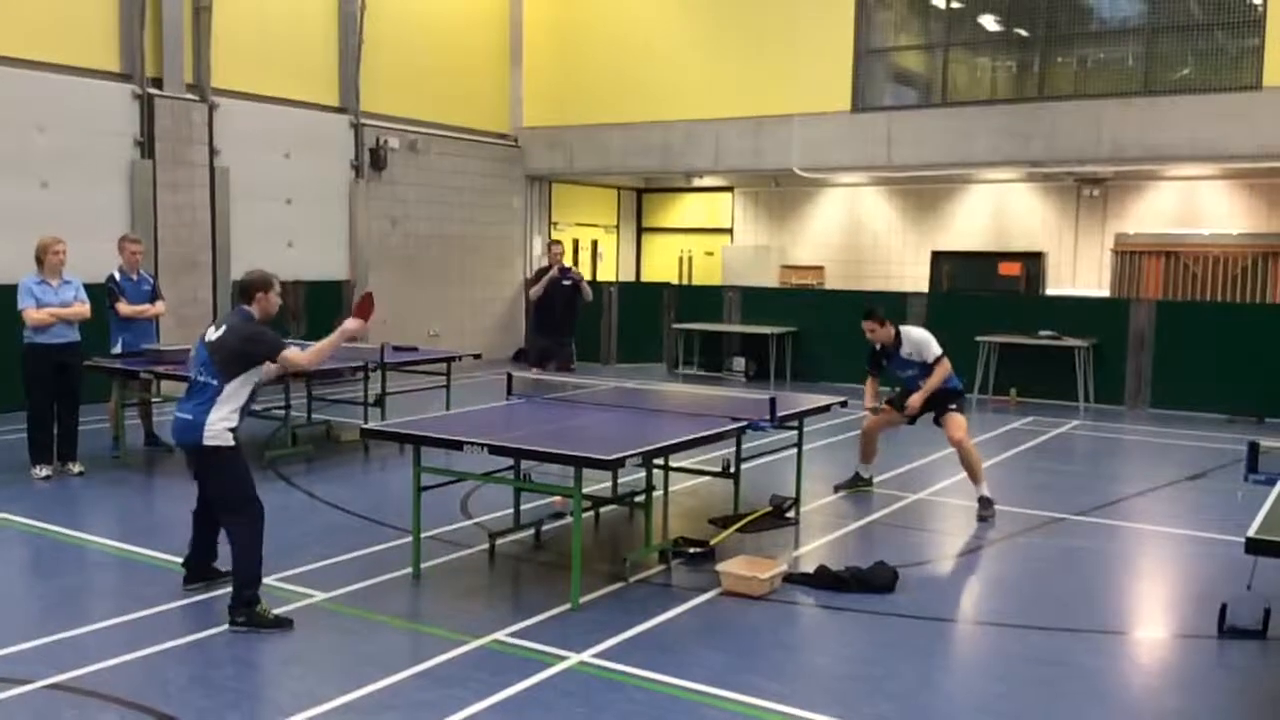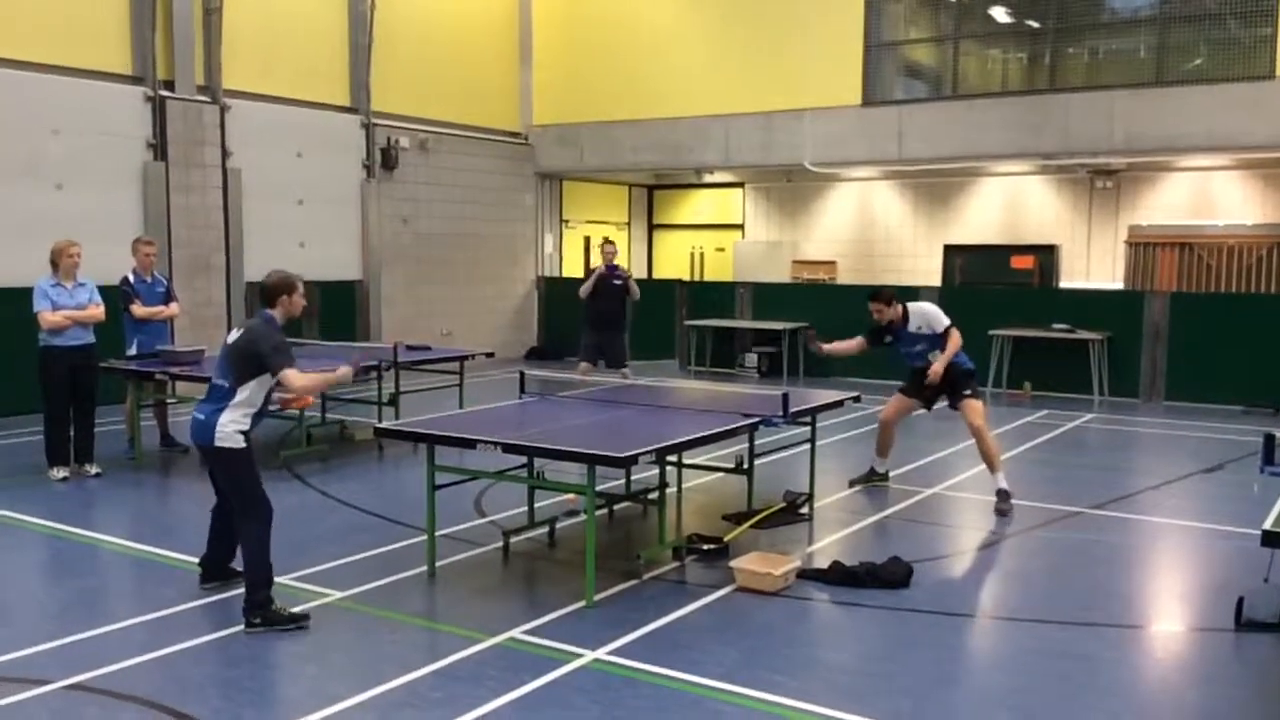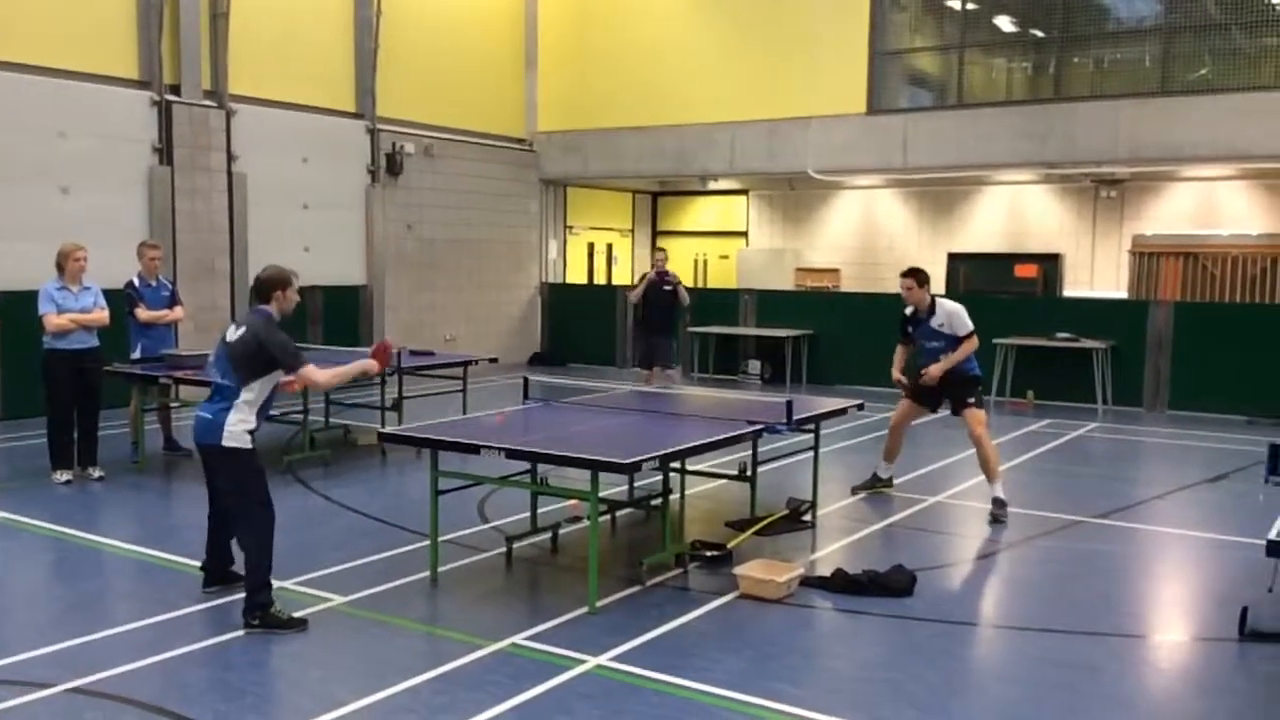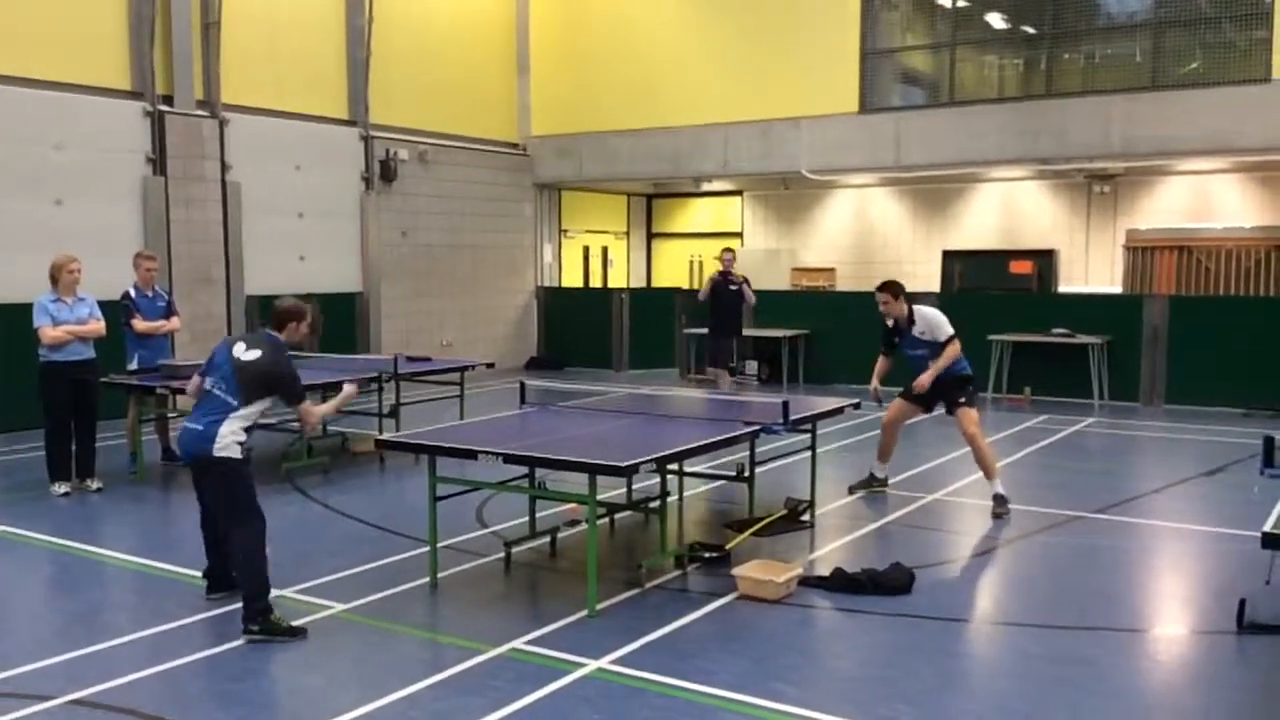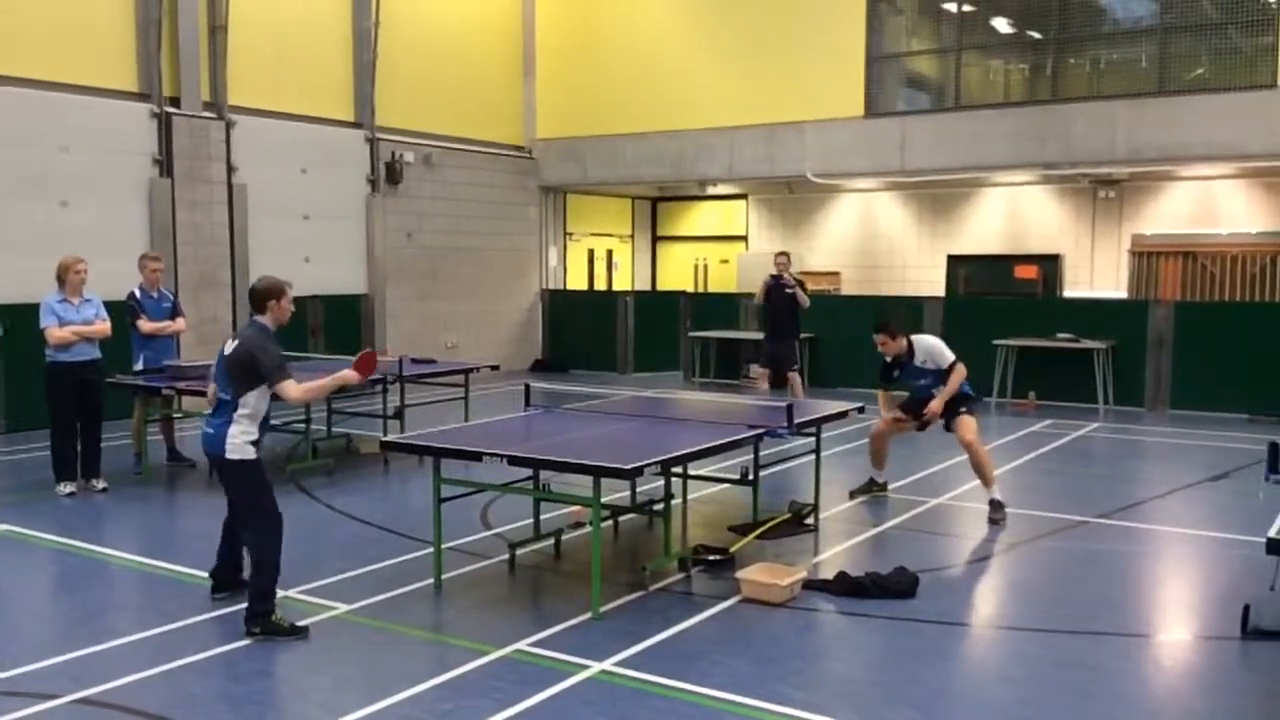
dt=1s
person 1, frame 1
left shoulder: (223, 326)
right shoulder: (250, 332)
right elbow: (304, 360)
left wrist: (271, 369)
right wrist: (343, 332)
left hip: (187, 425)
right hip: (212, 433)
left knee: (212, 500)
right knee: (246, 513)
left ankle: (198, 569)
right ankle: (245, 608)
person 1, frame 2
left shoulder: (251, 328)
right shoulder: (268, 337)
right elbow: (296, 384)
left wrist: (287, 390)
right wrist: (337, 376)
left hip: (207, 426)
right hip: (225, 433)
left knee: (231, 502)
right knee: (256, 513)
left ankle: (215, 569)
right ankle: (259, 609)
person 1, frame 3
left shoulder: (240, 327)
right shoulder: (268, 335)
right elbow: (320, 379)
left wrist: (276, 381)
right wrist: (362, 366)
left hip: (207, 426)
right hip: (230, 436)
left knee: (223, 506)
right knee: (256, 517)
left ankle: (217, 573)
right ankle: (258, 610)
person 1, frame 4
left shoulder: (232, 343)
right shoulder: (279, 365)
left elbow: (194, 388)
right elbow: (312, 419)
right wrist: (344, 396)
left hip: (191, 437)
right hip: (220, 446)
left knee: (215, 514)
right knee: (248, 526)
left ankle: (220, 579)
right ankle: (258, 617)
person 1, frame 5
left shoulder: (240, 339)
right shoulder: (260, 345)
left elbow: (214, 395)
right elbow: (294, 395)
right wrist: (340, 378)
left hip: (219, 438)
right hip: (236, 446)
left knee: (241, 513)
right knee: (265, 524)
left ankle: (226, 579)
right ankle: (261, 617)
person 2, frame 1
left shoulder: (74, 283)
right shoulder: (28, 285)
left elbow: (85, 313)
right elbow: (31, 319)
left wrist: (52, 312)
right wrist: (69, 314)
left hip: (70, 350)
right hip: (39, 352)
left knee: (70, 406)
right knee: (40, 408)
left ankle: (68, 459)
right ankle: (41, 462)
person 2, frame 2
left shoulder: (89, 286)
right shoulder: (43, 287)
left elbow: (100, 315)
right elbow: (47, 322)
left wrist: (67, 313)
right wrist: (84, 316)
left hip: (85, 352)
right hip: (55, 354)
left knee: (86, 407)
right knee: (57, 410)
left ankle: (85, 460)
right ankle: (58, 464)
person 2, frame 3
left shoulder: (94, 289)
right shoulder: (48, 290)
left elbow: (104, 319)
right elbow: (52, 324)
left wrist: (72, 316)
right wrist: (88, 320)
left hip: (90, 355)
right hip: (59, 357)
left knee: (90, 411)
right knee: (60, 413)
left ankle: (89, 463)
right ankle: (61, 467)
person 2, frame 4
left shoulder: (89, 301)
right shoulder: (43, 303)
left elbow: (100, 330)
right elbow: (47, 337)
left wrist: (68, 328)
right wrist: (84, 332)
left hip: (86, 367)
right hip: (55, 370)
left knee: (87, 423)
right knee: (58, 425)
left ankle: (87, 475)
right ankle: (60, 479)
person 2, frame 5
left shoulder: (95, 302)
right shoulder: (49, 303)
left elbow: (106, 330)
right elbow: (54, 337)
left wrist: (74, 329)
right wrist: (90, 332)
left hip: (91, 367)
right hip: (61, 370)
left knee: (92, 423)
right knee: (64, 425)
left ankle: (93, 475)
right ankle: (65, 478)
person 3, frame 1
left shoulder: (917, 337)
right shoulder: (878, 350)
left elbow: (944, 368)
right elbow: (873, 378)
left wrist: (921, 396)
right wrist: (870, 402)
left hip: (945, 390)
right hip: (913, 393)
left knee: (958, 438)
right knee: (869, 427)
left ankle: (984, 498)
right ankle: (863, 477)
person 3, frame 2
left shoulder: (925, 311)
right shoulder: (884, 328)
left elbow: (955, 336)
right elbow: (855, 345)
left wrist: (941, 363)
right wrist: (826, 348)
left hip: (957, 372)
right hip: (924, 376)
left knee: (977, 425)
right knee: (886, 419)
left ankle: (1002, 490)
right ankle: (879, 471)
person 3, frame 3
left shoulder: (951, 310)
right shoulder: (908, 316)
left elbow: (972, 343)
right elbow: (904, 344)
left wrist: (942, 366)
right wrist: (897, 370)
left hip: (962, 376)
right hip: (929, 375)
left knee: (978, 433)
right knee: (896, 423)
left ankle: (998, 497)
right ankle: (883, 476)
person 3, frame 4
left shoulder: (930, 316)
right shoulder: (890, 327)
left elbow: (955, 347)
right elbow: (886, 355)
left wrist: (930, 375)
right wrist: (875, 379)
left hip: (955, 377)
right hip: (923, 380)
left knee: (971, 431)
right knee: (889, 421)
left ankle: (999, 494)
right ankle: (878, 476)
person 3, frame 5
left shoulder: (929, 344)
right shoulder: (890, 362)
left elbow: (959, 370)
right elbow: (884, 391)
left wrist: (941, 401)
right wrist: (887, 412)
left hip: (955, 397)
right hip: (922, 400)
left knee: (969, 440)
right knee: (878, 432)
left ankle: (995, 500)
right ankle: (877, 481)
person 4, frame 1
left shoulder: (149, 280)
right shoulder: (113, 280)
left elbow: (160, 309)
right elbow: (122, 310)
left wrist: (133, 310)
right wrist: (147, 307)
left hip: (148, 346)
right hip: (124, 347)
left knee: (145, 393)
right knee: (119, 395)
left ankle: (150, 436)
right ankle: (116, 440)
person 4, frame 2
left shoulder: (163, 282)
right shoulder: (127, 283)
left elbow: (175, 310)
right elbow: (137, 312)
left wrist: (148, 313)
right wrist: (161, 308)
left hip: (162, 347)
right hip: (139, 349)
left knee: (161, 394)
right knee: (135, 395)
left ankle: (165, 437)
right ankle: (132, 441)
person 4, frame 3
left shoulder: (168, 285)
right shoulder: (132, 286)
left elbow: (179, 314)
right elbow: (142, 316)
left wrist: (153, 316)
right wrist: (165, 312)
left hip: (167, 351)
right hip: (143, 352)
left knee: (165, 398)
right knee: (139, 399)
left ankle: (169, 441)
right ankle: (136, 445)
person 4, frame 4
left shoulder: (164, 296)
right shoulder: (129, 297)
left elbow: (176, 325)
right elbow: (138, 327)
left wrist: (149, 327)
right wrist: (162, 323)
left hip: (163, 362)
right hip: (140, 363)
left knee: (162, 408)
right knee: (136, 409)
left ankle: (167, 451)
right ankle: (134, 456)
person 4, frame 5
left shoulder: (170, 297)
right shoulder: (134, 298)
left elbow: (181, 326)
right elbow: (144, 328)
left wrist: (155, 327)
right wrist: (167, 324)
left hip: (169, 363)
right hip: (145, 364)
left knee: (167, 410)
right knee: (141, 411)
left ankle: (172, 452)
right ankle: (139, 457)
